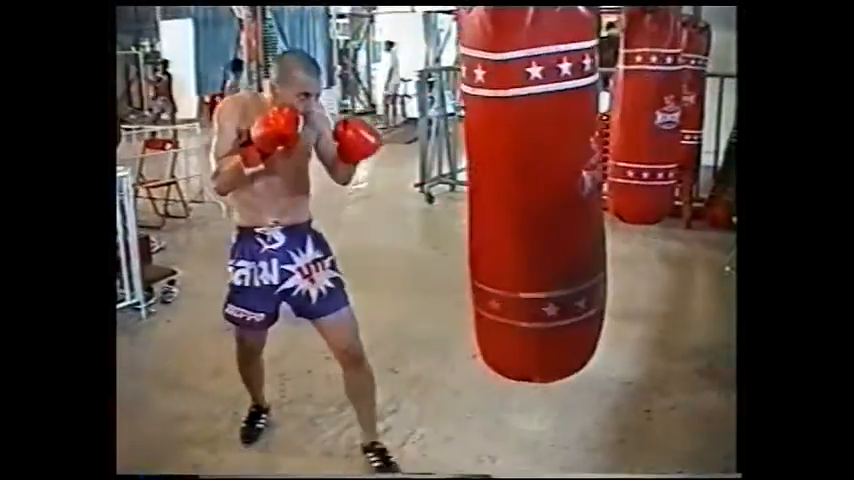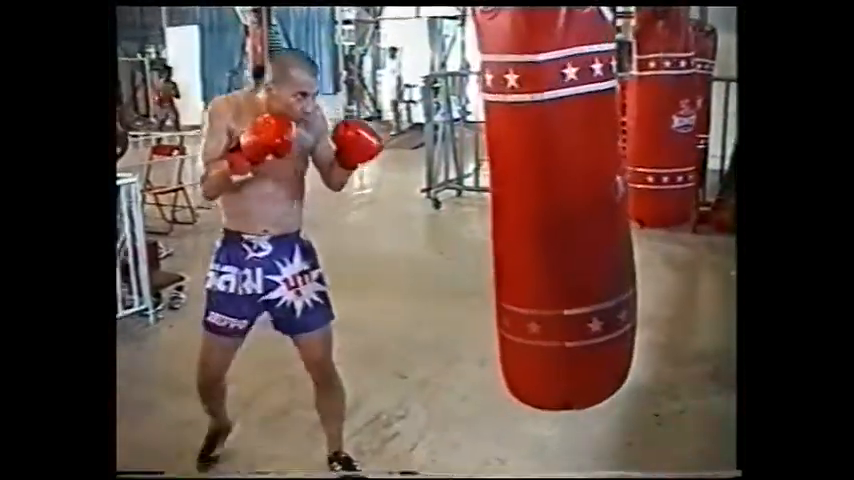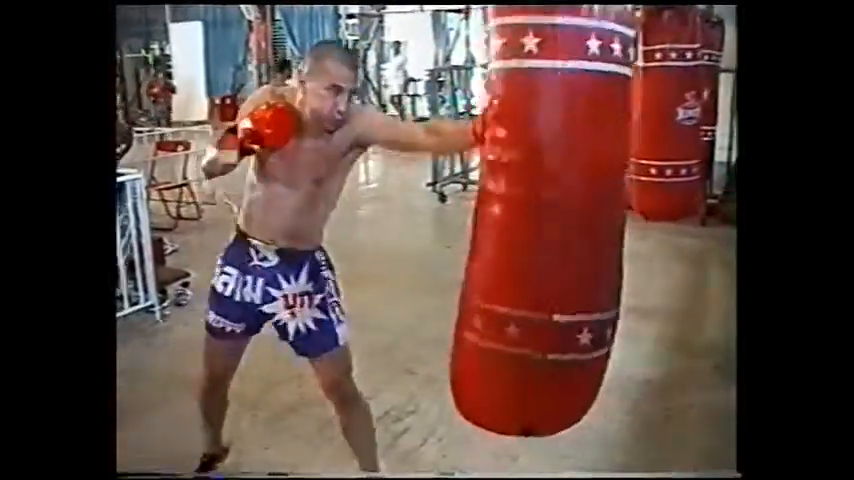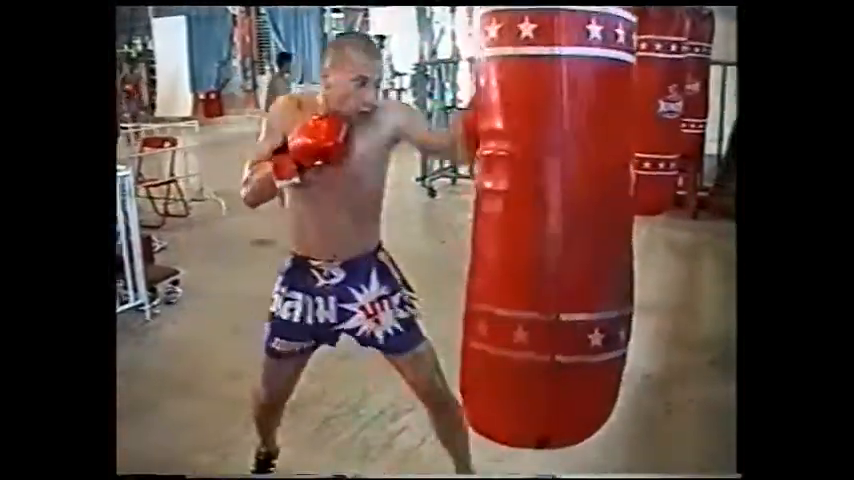
dt=0.5s
person 1, frame 1
left shoulder: (315, 117)
right shoulder: (234, 109)
left elbow: (341, 177)
right elbow: (220, 183)
left wrist: (352, 151)
right wrist: (257, 146)
left hip: (303, 243)
right hip: (252, 247)
left knee: (351, 350)
right knee: (248, 347)
left ankle: (372, 441)
right ankle: (259, 407)
person 1, frame 2
left shoulder: (312, 119)
right shoulder: (227, 110)
left elbow: (336, 181)
right elbow: (209, 187)
left wrist: (349, 155)
right wrist: (248, 153)
left hip: (291, 254)
right hip: (236, 255)
left knee: (322, 368)
right knee: (210, 371)
left ankle: (337, 453)
right ankle: (219, 425)
person 1, frame 3
left shoulder: (357, 122)
right shoulder: (265, 101)
left elbow: (426, 136)
right elbow: (209, 168)
left wrist: (486, 129)
right wrist: (241, 139)
left hip: (301, 269)
right hip: (244, 258)
left knee: (340, 388)
right knee: (216, 375)
left ankle: (373, 476)
right ankle: (213, 451)
person 1, frame 4
left shoulder: (389, 115)
right shoulder: (289, 111)
left elbow: (457, 145)
right elbow: (251, 194)
right wrist: (292, 156)
left hip: (370, 274)
right hip: (305, 276)
left knee: (435, 391)
right knee: (273, 388)
left ankle: (467, 474)
right ankle: (266, 456)
